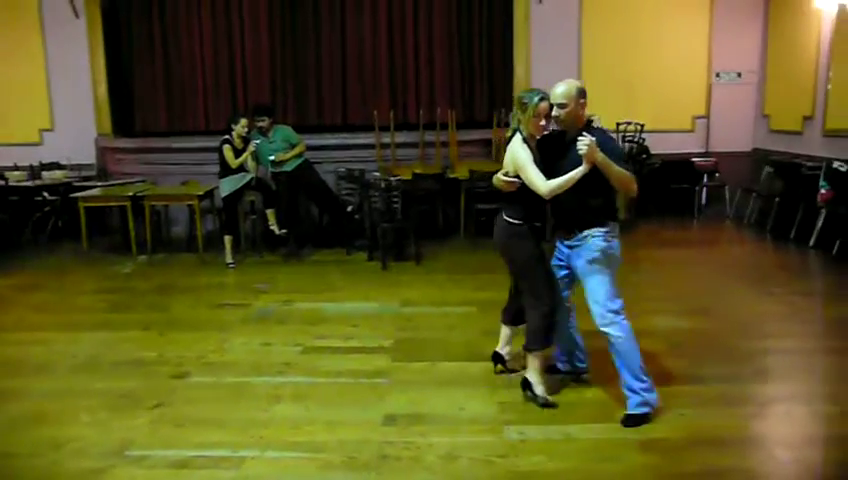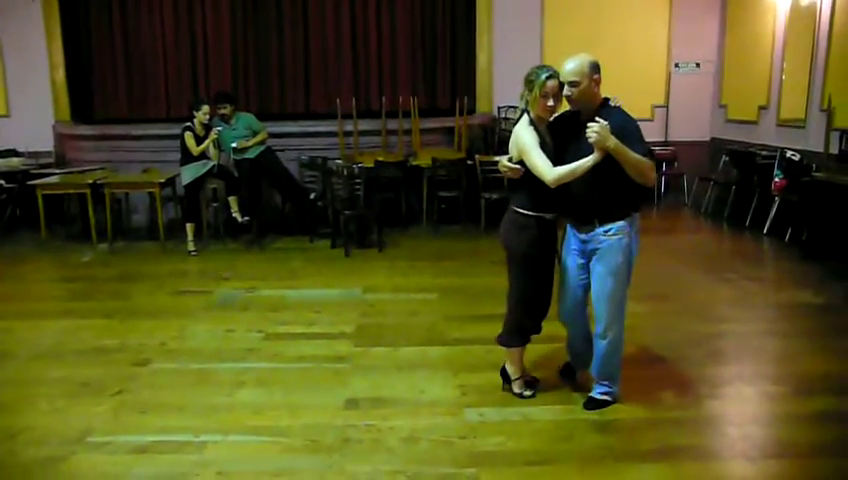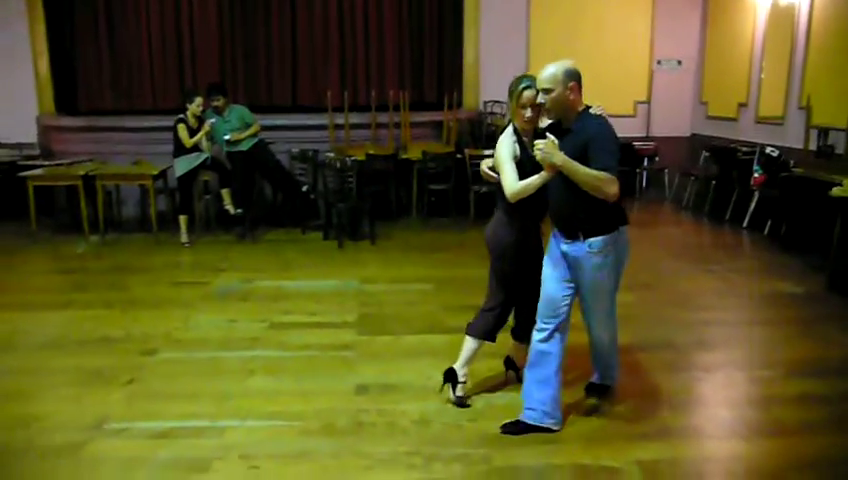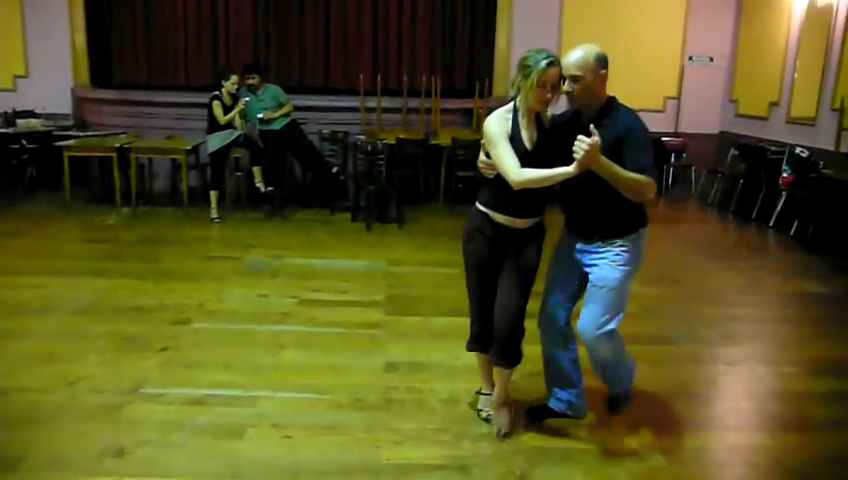
dt=1s
person 1, frame 1
left shoulder: (600, 141)
right shoulder: (551, 142)
left elbow: (630, 188)
left wrist: (597, 158)
right wrist: (501, 178)
left hip: (595, 238)
right hip: (564, 238)
left knee: (607, 314)
left ankle: (642, 396)
right ankle: (571, 361)
person 1, frame 2
left shoulder: (619, 121)
right shoulder: (563, 123)
left elbow: (649, 177)
left wrist: (611, 144)
right wrist: (510, 164)
left hip: (612, 232)
right hip: (576, 230)
left knee: (606, 315)
right knee: (570, 307)
left ankle: (605, 386)
right ankle: (579, 359)
person 1, frame 3
left shoulder: (597, 130)
right shoulder: (553, 130)
left elbow: (609, 189)
left wrist: (559, 160)
left hip: (599, 242)
right hip: (561, 239)
left knee: (598, 321)
right knee: (548, 321)
left ankle: (606, 377)
right ankle: (540, 413)
person 1, frame 4
left shoulder: (627, 125)
right shoulder: (563, 122)
left elbow: (646, 192)
left wrist: (598, 162)
right wrist: (494, 163)
left hip: (615, 242)
right hip: (574, 235)
left knee: (594, 330)
right knee: (552, 319)
left ankle: (621, 379)
right ankle: (567, 399)
person 2, frame 1
left shoulder: (532, 144)
right shoulder: (519, 149)
right elbow: (545, 189)
right wrist: (585, 167)
left hip: (520, 230)
right hip: (517, 232)
left knee: (522, 292)
right knee: (543, 300)
left ankle: (502, 351)
right ankle: (533, 378)
person 2, frame 2
left shoulder: (549, 126)
right shoulder: (525, 133)
right elbow: (552, 177)
right wrist: (596, 155)
left hip: (542, 225)
right hip: (523, 226)
left knee: (539, 298)
right knee: (523, 299)
left ankle: (516, 368)
right ankle: (513, 373)
person 2, frame 3
left shoulder: (539, 134)
right shoulder: (511, 141)
right elbow: (513, 191)
right wrist: (547, 172)
left hip: (521, 229)
right hip: (512, 231)
left knee: (499, 301)
right knee: (528, 299)
left ankle: (460, 370)
right ankle: (518, 361)
person 2, frame 4
left shoulder: (551, 121)
right shoulder: (497, 122)
right elbow: (516, 177)
right wrist: (574, 169)
left hip: (528, 234)
right hip: (486, 227)
left knee: (508, 318)
right knee: (482, 312)
left ankle: (500, 397)
right ankle: (487, 387)
person 3, frame 1
left shoulder: (246, 140)
right shoulder: (226, 142)
left elbow: (250, 164)
right elbow: (233, 164)
right wrist: (248, 152)
left hip: (243, 175)
right hip: (228, 180)
left knee: (268, 189)
right knee: (230, 215)
left ankle: (273, 224)
right ankle: (228, 254)
person 3, frame 2
left shoulder: (208, 128)
right shoulder: (188, 129)
left elbow: (212, 154)
right elbow: (195, 152)
right wrist: (210, 140)
left hip: (205, 163)
right hip: (190, 167)
left knee: (230, 177)
right knee: (192, 203)
left ankle: (235, 212)
right ankle: (190, 241)
person 3, frame 3
left shoulder: (200, 119)
right shoulder: (181, 121)
right elbow: (188, 144)
right wrist: (203, 131)
left hip: (198, 155)
right hip: (183, 160)
left knee: (224, 170)
right knee: (185, 195)
left ankle: (228, 204)
right ankle: (183, 233)
person 3, frame 4
left shoulder: (234, 97)
right shoulder: (216, 98)
right elbow: (222, 120)
left wrist: (241, 133)
right wrist: (237, 109)
left hip: (231, 132)
right hip: (216, 136)
left knee: (256, 147)
right knee: (217, 171)
left ankle: (258, 181)
right ankle: (213, 208)
person 4, frame 1
left shoulder: (284, 130)
right shoulder: (254, 136)
left elbow: (302, 146)
left wrist: (287, 156)
left hip: (299, 166)
right hip: (281, 175)
left knee: (323, 193)
right knee: (287, 209)
left ankle: (345, 220)
right ankle: (299, 240)
person 4, frame 2
left shoulder: (246, 118)
right shoulder: (216, 124)
left elbow: (264, 133)
left wrist: (249, 143)
left hip: (261, 153)
right hip: (243, 161)
left knee: (284, 179)
right knee: (250, 195)
left ankle: (308, 207)
right ankle: (259, 227)
person 4, frame 3
left shoulder: (239, 110)
right shoulder: (209, 116)
left elbow: (257, 126)
left wrist: (242, 136)
left hip: (253, 145)
right hip: (234, 153)
left knee: (275, 169)
right knee: (242, 185)
left ankle: (300, 195)
right ankle: (248, 220)
person 4, frame 4
left shoulder: (273, 90)
right shoulder: (243, 94)
left elbow: (290, 106)
left wrist: (275, 114)
left hip: (285, 124)
right hip: (267, 131)
left knee: (305, 148)
right knee: (274, 160)
left ankle: (328, 176)
right ankle: (276, 195)
